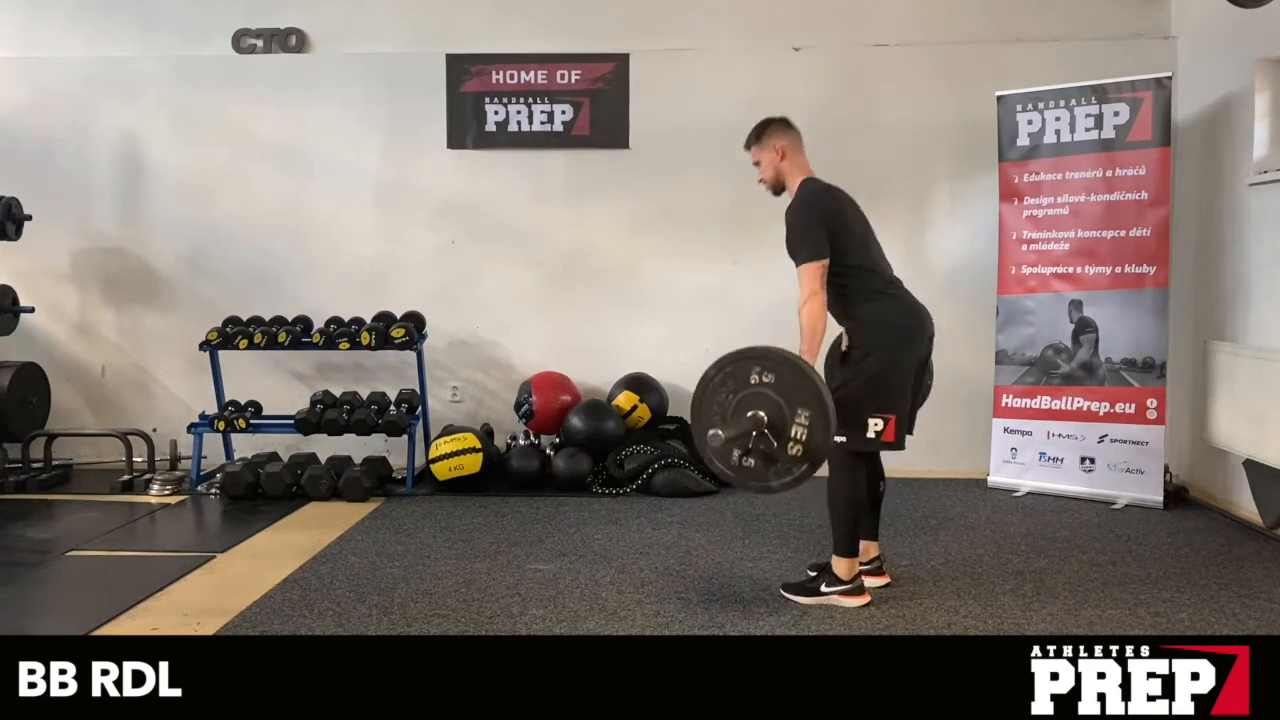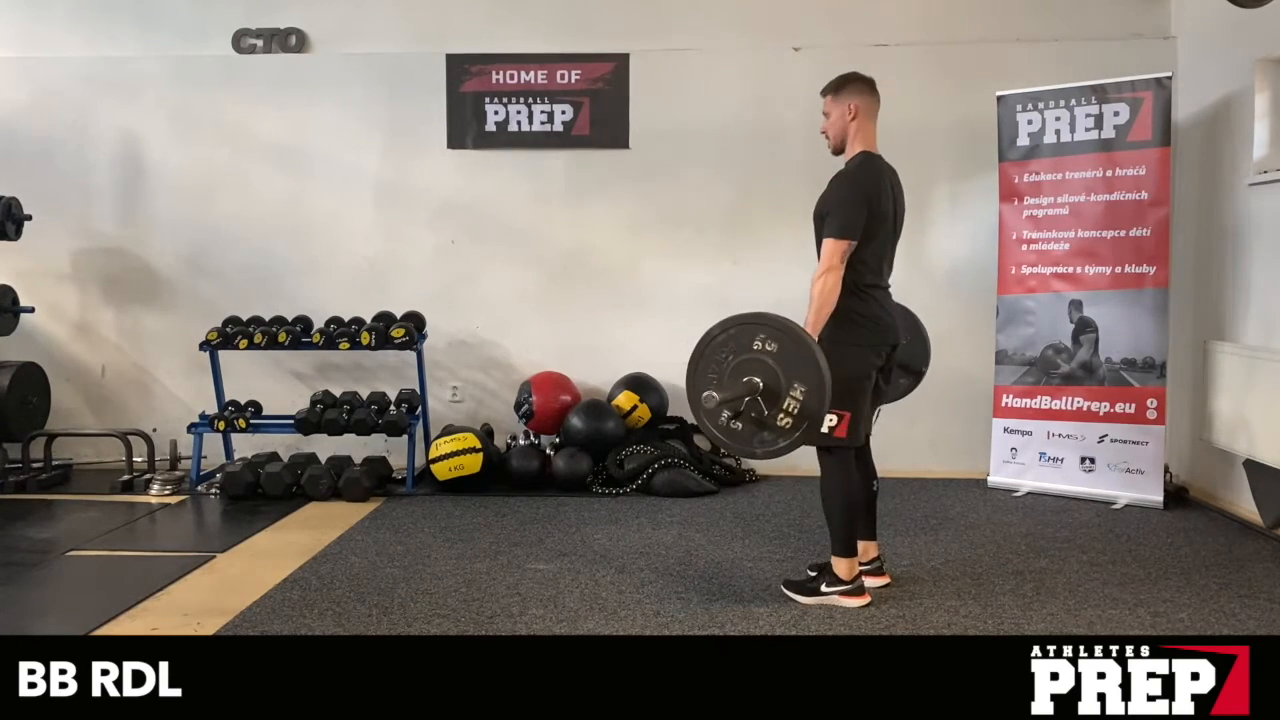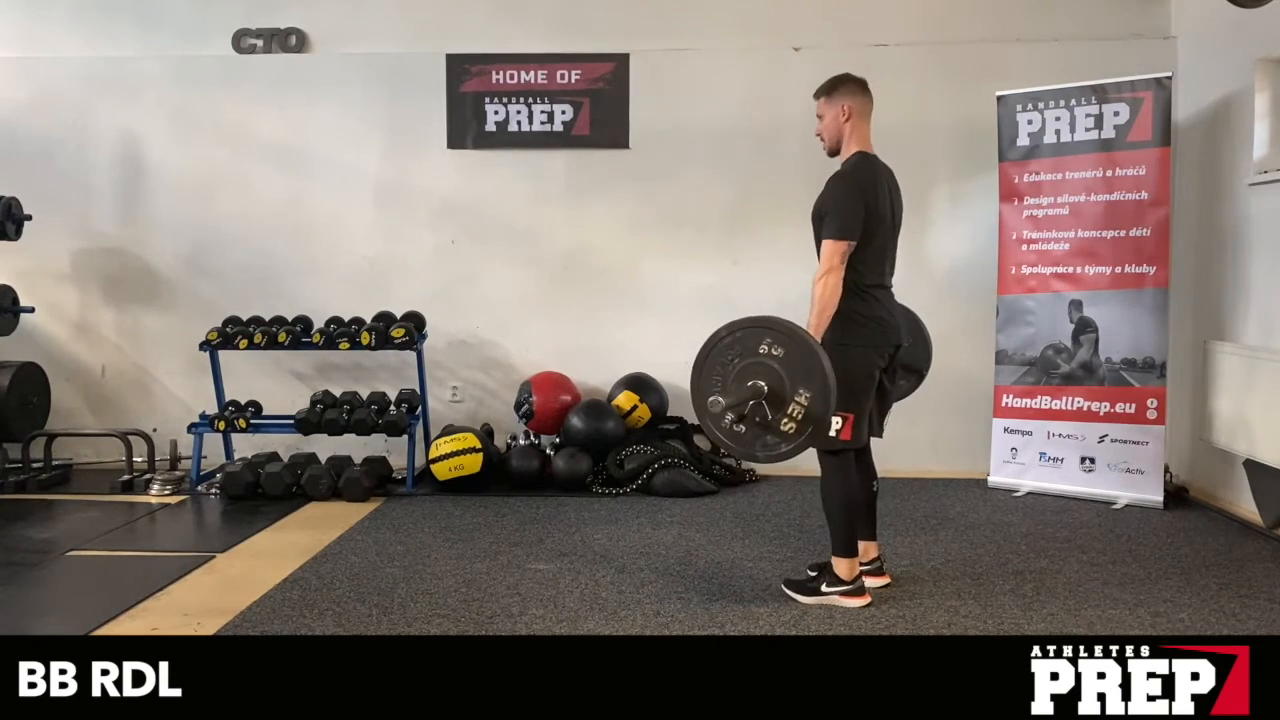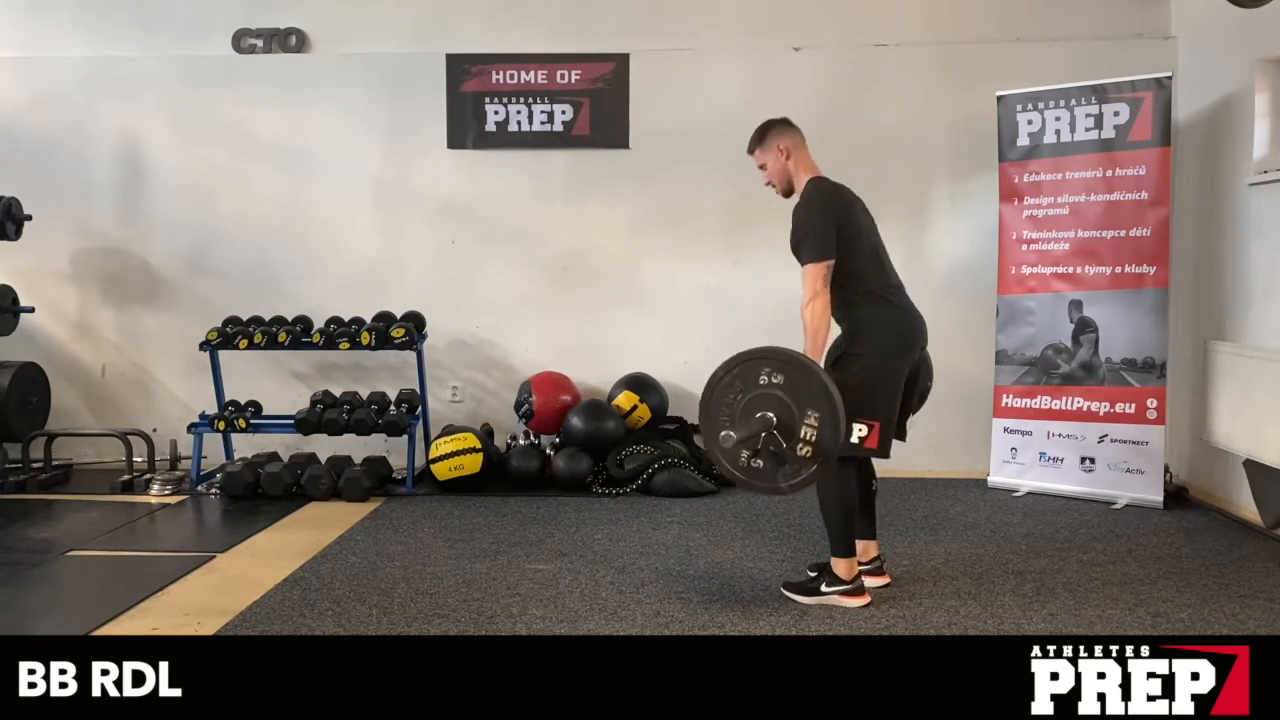
dt=0.4s
person 1, frame 1
left shoulder: (805, 206)
right shoulder: (829, 198)
left elbow: (813, 294)
left wrist: (804, 370)
right wrist: (853, 338)
left hip: (883, 335)
right hip: (903, 324)
left knee: (848, 446)
right knee: (859, 446)
left ankle: (845, 577)
right ankle: (868, 559)
person 1, frame 2
left shoulder: (851, 181)
right shoulder: (886, 178)
left elbow: (831, 270)
left wrist: (805, 343)
left hip: (849, 333)
right hip: (877, 327)
left knee: (835, 448)
right knee: (853, 445)
left ankle: (844, 578)
right ankle: (868, 558)
person 1, frame 3
left shoulder: (848, 181)
right shoulder: (883, 178)
left elbow: (832, 271)
left wrist: (808, 344)
left hip: (854, 334)
right hip: (880, 326)
left knee: (835, 449)
right knee: (852, 447)
left ankle: (844, 578)
right ankle: (867, 559)
person 1, frame 4
left shoulder: (813, 204)
right shoulder: (835, 197)
left elbow: (817, 295)
right wrist: (832, 362)
left hip: (879, 340)
right hip: (901, 331)
right knee: (851, 447)
left ankle: (843, 579)
right ankle: (868, 559)
